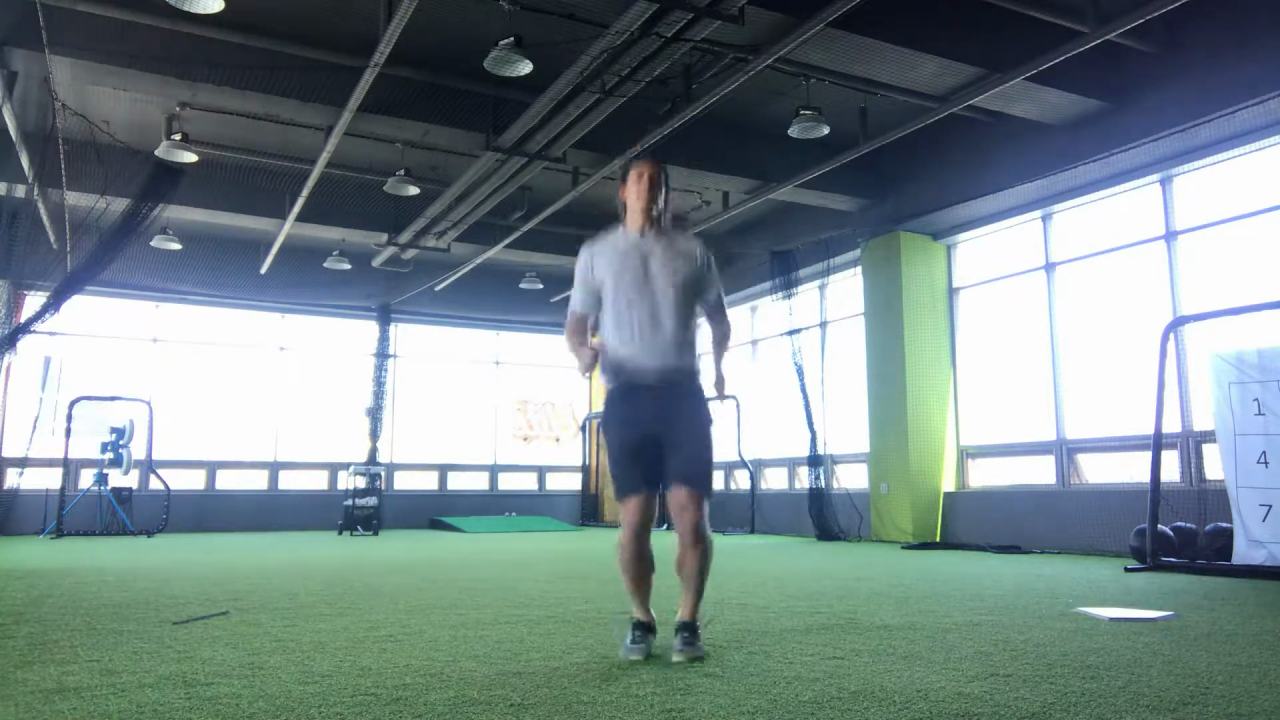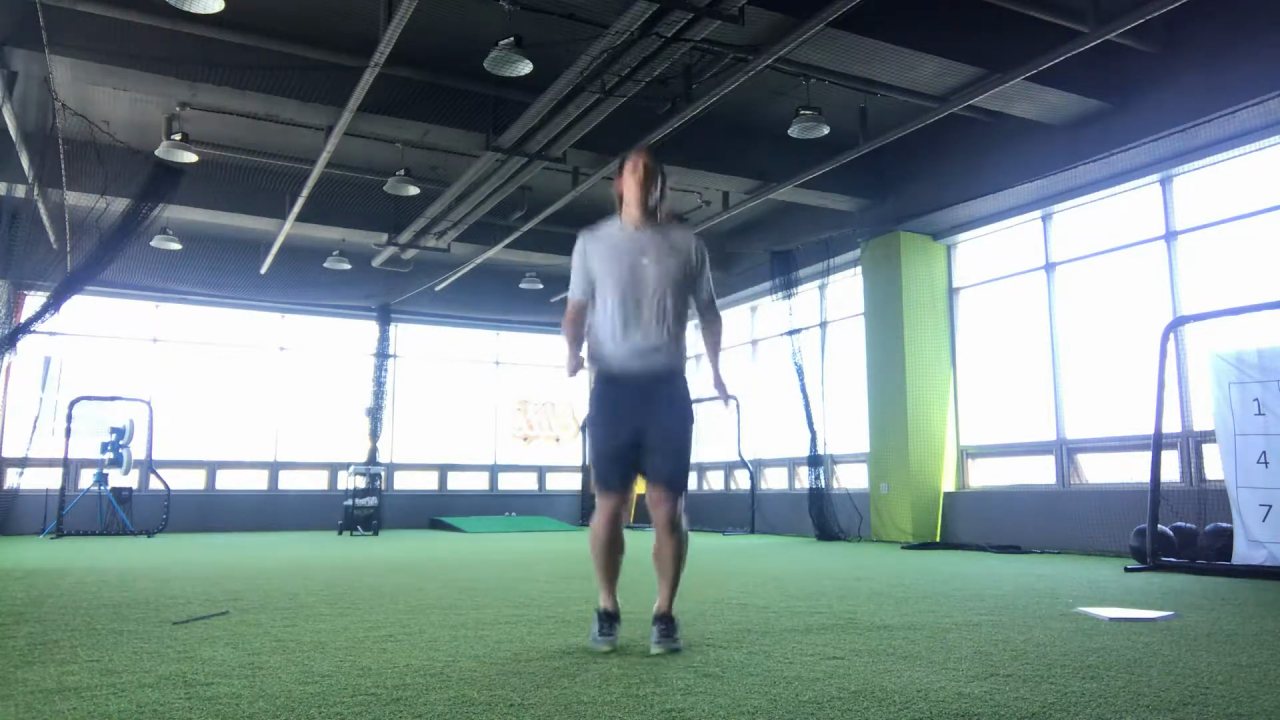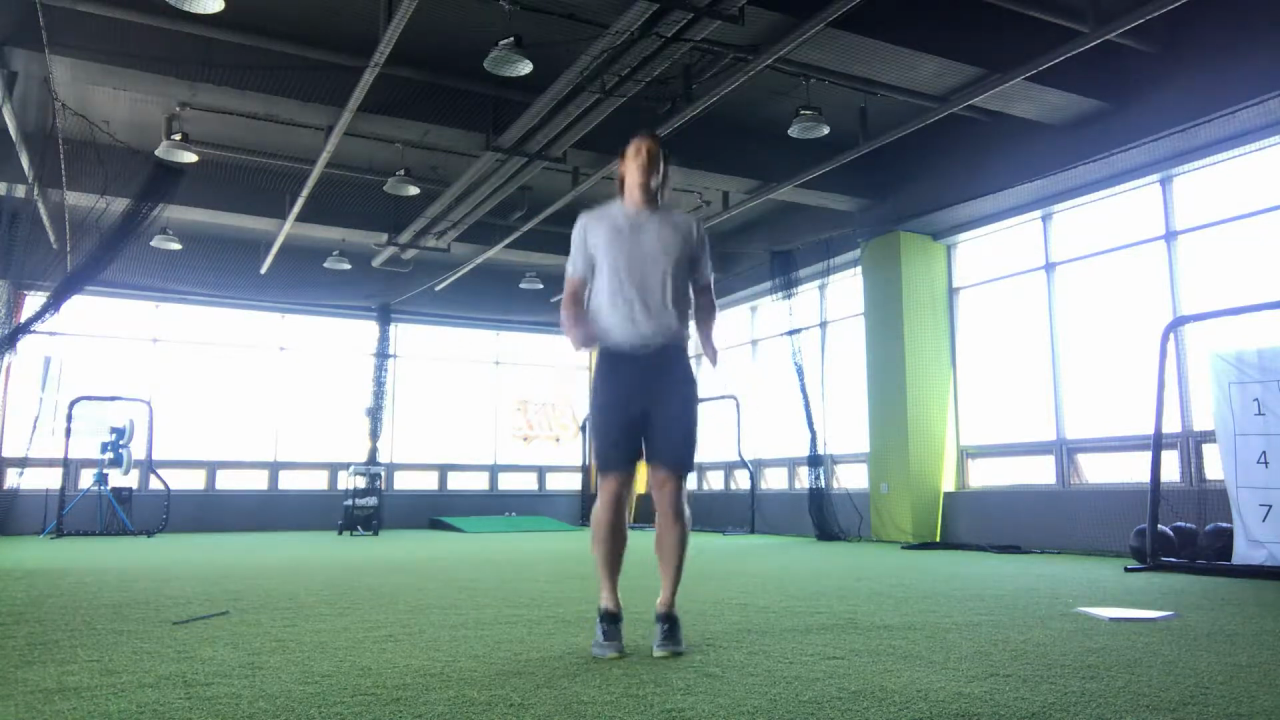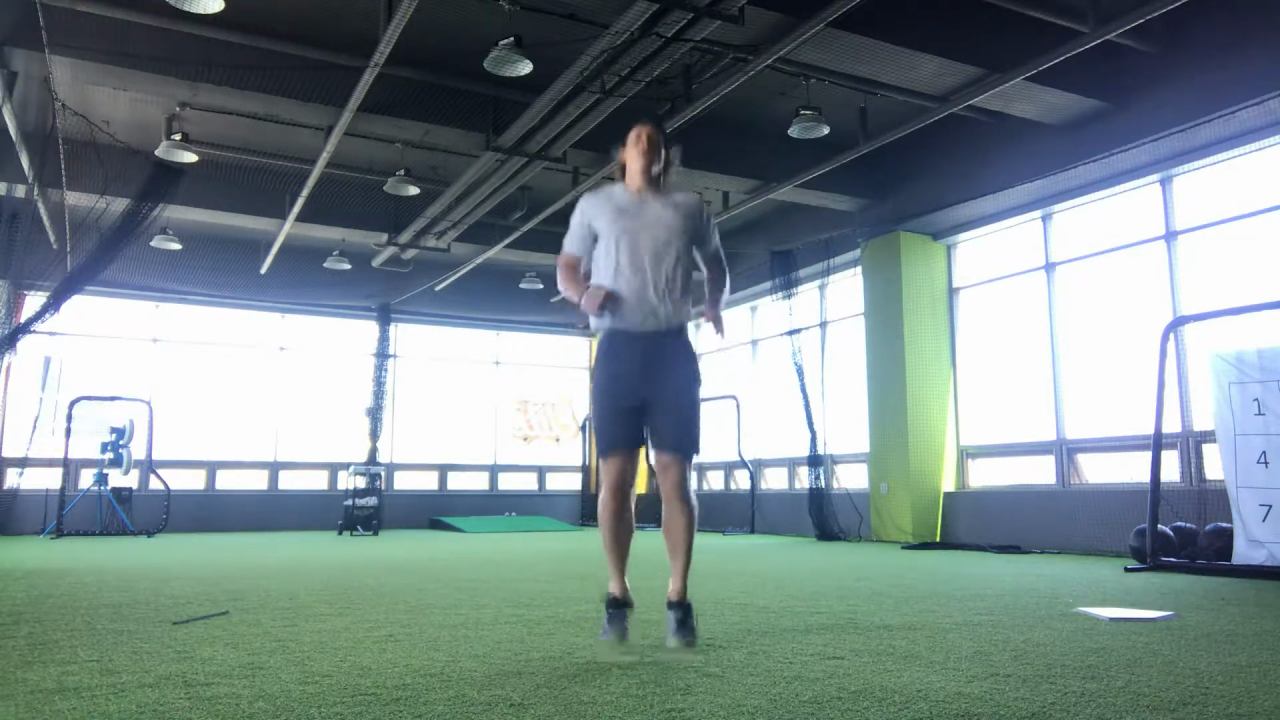
dt=0.5s
person 1, frame 1
left shoulder: (693, 252)
right shoulder: (596, 254)
left elbow: (718, 315)
right elbow: (576, 323)
left wrist: (719, 363)
right wrist: (584, 351)
left hip: (681, 393)
right hip: (628, 395)
left knee: (691, 514)
right knee: (636, 516)
left ankle: (688, 622)
right ankle: (641, 620)
person 1, frame 2
left shoulder: (686, 244)
right shoulder: (592, 242)
left elbow: (707, 311)
right elbow: (576, 313)
left wrist: (716, 369)
right wrist: (573, 349)
left hip: (667, 388)
right hip: (613, 386)
left knee: (666, 509)
right knee: (610, 508)
left ankle: (664, 615)
right ankle: (607, 610)
person 1, frame 3
left shoulder: (688, 227)
right shoulder: (593, 223)
left elbow: (704, 292)
right elbow: (572, 292)
left wrist: (706, 335)
right wrist: (574, 327)
left hip: (670, 365)
right hip: (617, 365)
left knee: (669, 491)
right knee: (612, 492)
left ankle: (666, 611)
right ankle: (609, 610)
person 1, frame 4
left shoulder: (689, 207)
right shoulder: (594, 205)
left elbow: (714, 260)
right elbow: (566, 268)
left wrist: (715, 304)
right wrist: (583, 293)
left hip: (672, 350)
right hip: (617, 351)
left knee: (675, 477)
right knee: (616, 478)
left ankle: (679, 599)
right ankle: (617, 594)
